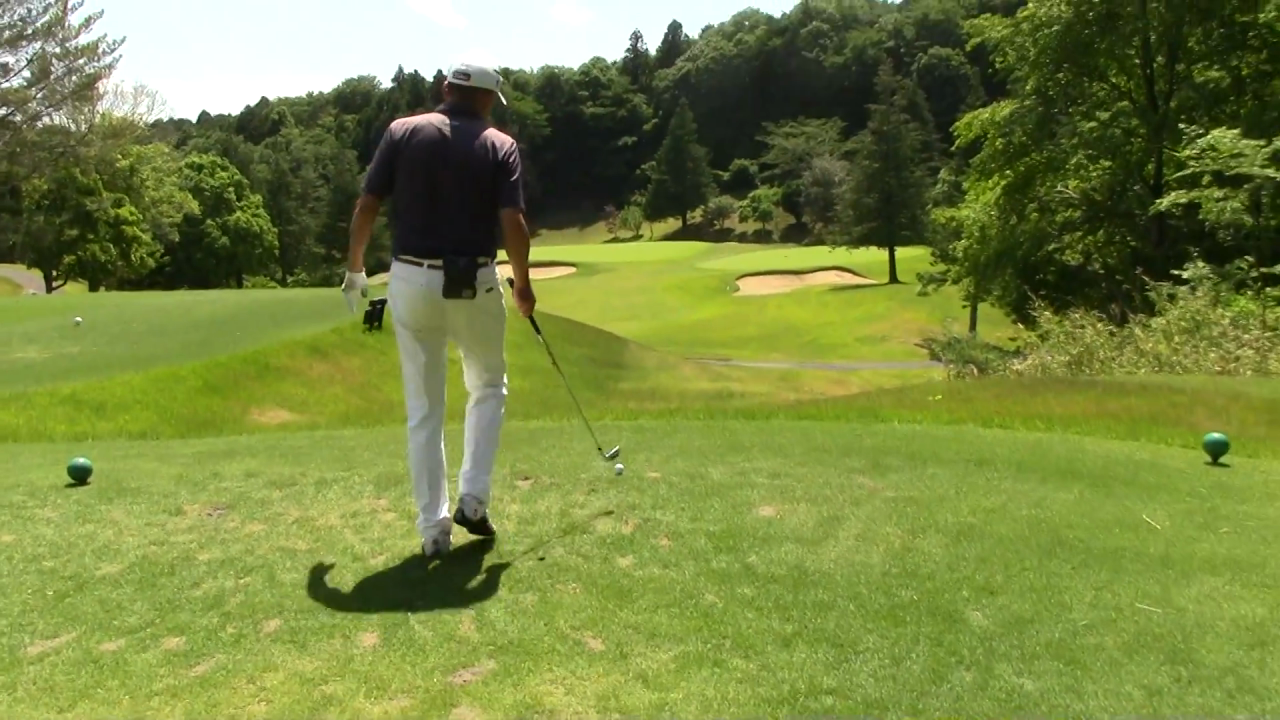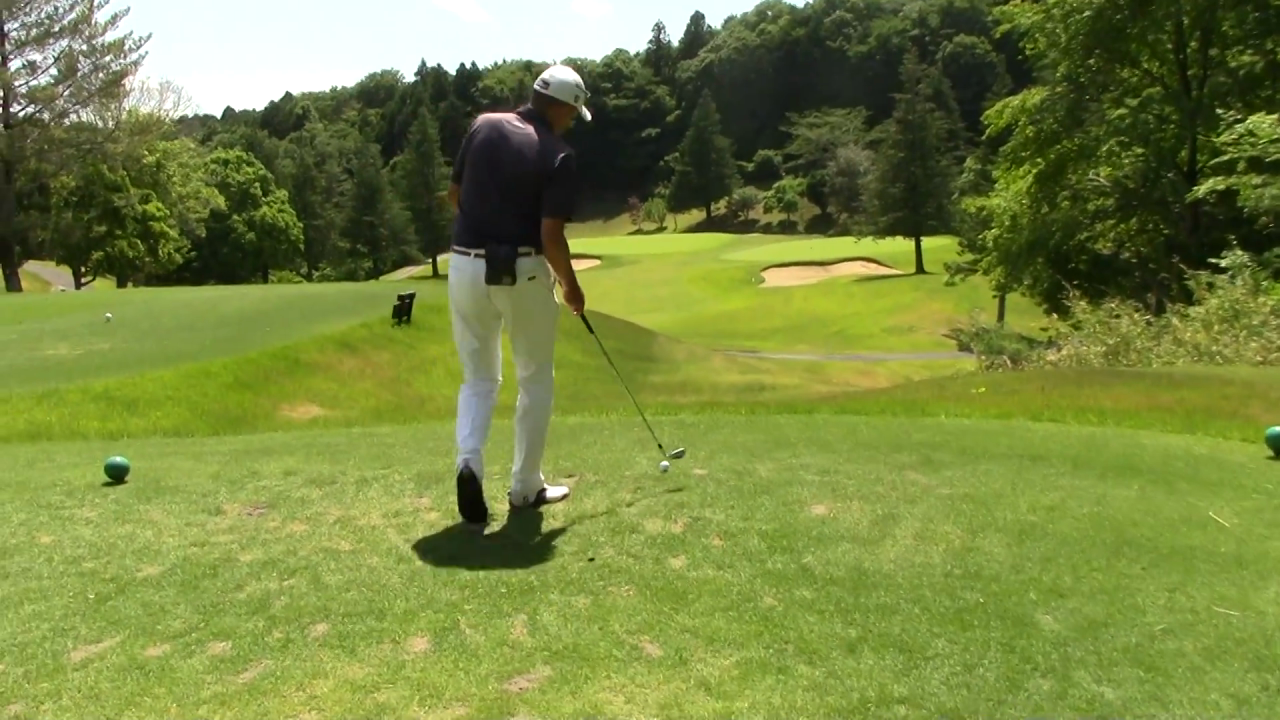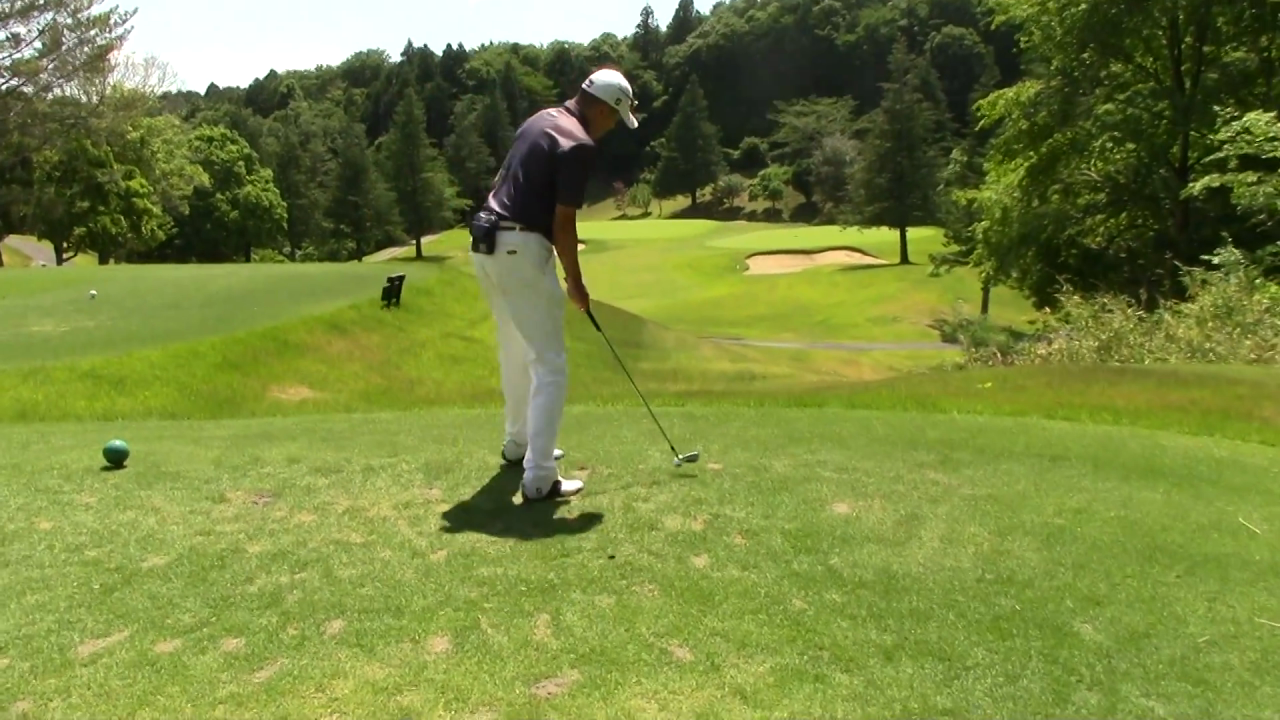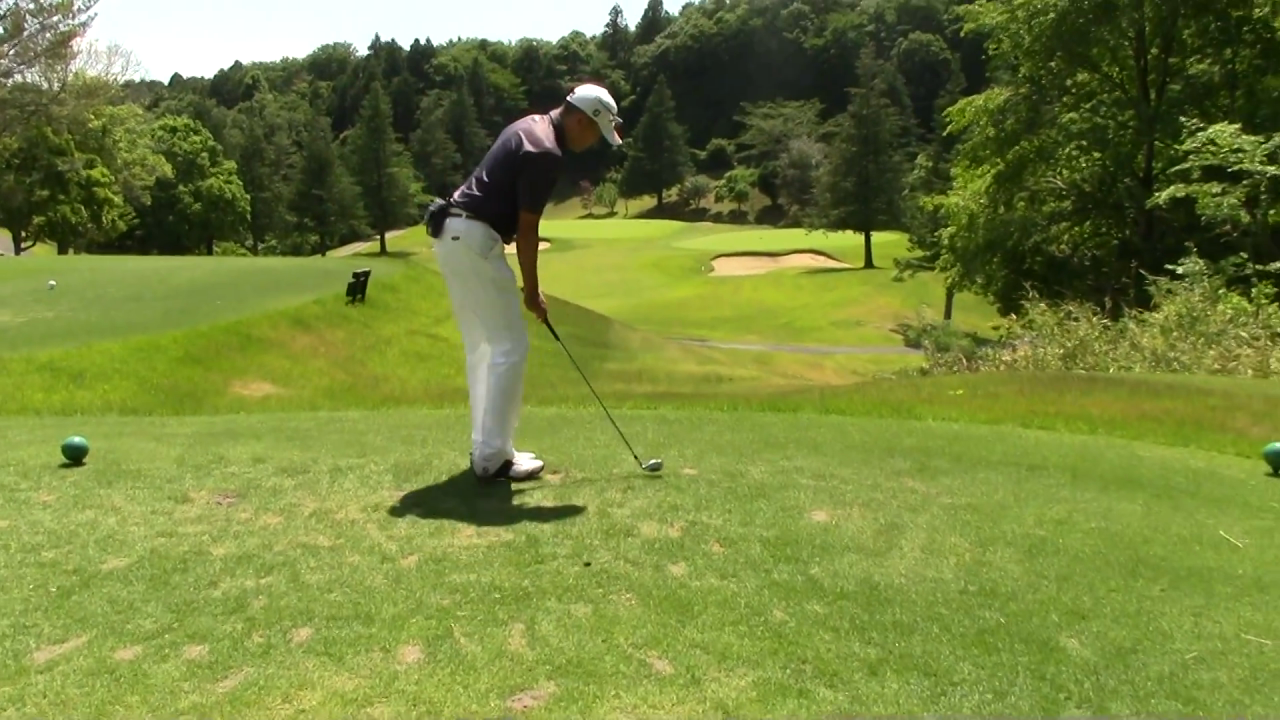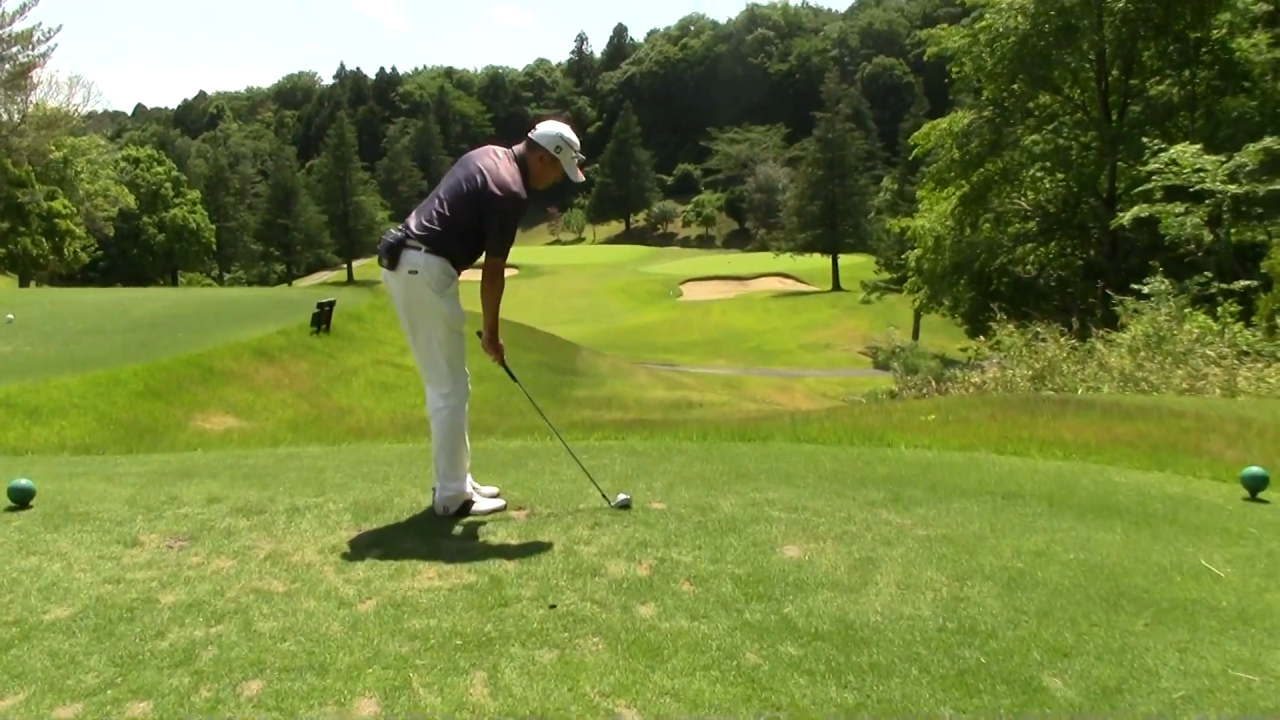
dt=0.4s
person 1, frame 1
left shoulder: (402, 132)
right shoulder: (501, 146)
left elbow: (365, 209)
right elbow: (513, 226)
left wrist: (355, 271)
right wrist: (523, 283)
left hip: (411, 281)
right hip: (474, 284)
left knee: (423, 411)
right knee: (487, 388)
left ankle: (433, 528)
right ankle: (472, 498)
person 1, frame 2
left shoulder: (483, 126)
right shoulder: (560, 156)
left elbow: (454, 193)
right elbow: (551, 235)
right wrist: (570, 285)
left hip: (466, 266)
right hip: (523, 272)
left knee: (479, 381)
right knee: (535, 380)
left ankle: (469, 463)
right ankle: (527, 486)
person 1, frame 3
left shoulder: (538, 120)
right shoulder: (579, 145)
left elbow: (500, 181)
right elbow: (563, 223)
right wrist: (575, 282)
left hip: (488, 242)
right hip: (522, 249)
left knee: (516, 351)
right knee: (549, 363)
left ankle: (518, 444)
right ankle: (539, 477)
person 1, frame 4
left shoulder: (532, 125)
right shoulder: (545, 152)
right elbow: (526, 228)
right wrist: (531, 289)
left hip: (456, 232)
right hip: (472, 238)
left knee: (482, 347)
right knee: (509, 347)
left ankle: (487, 447)
right ankle: (493, 455)
person 1, frame 5
left shoulder: (487, 155)
right shoulder: (511, 193)
right elbow: (493, 271)
right wrist: (492, 333)
left hip: (403, 260)
right hip: (425, 269)
left knee: (441, 383)
right knee: (450, 387)
left ankle: (455, 480)
right ankle: (452, 496)
